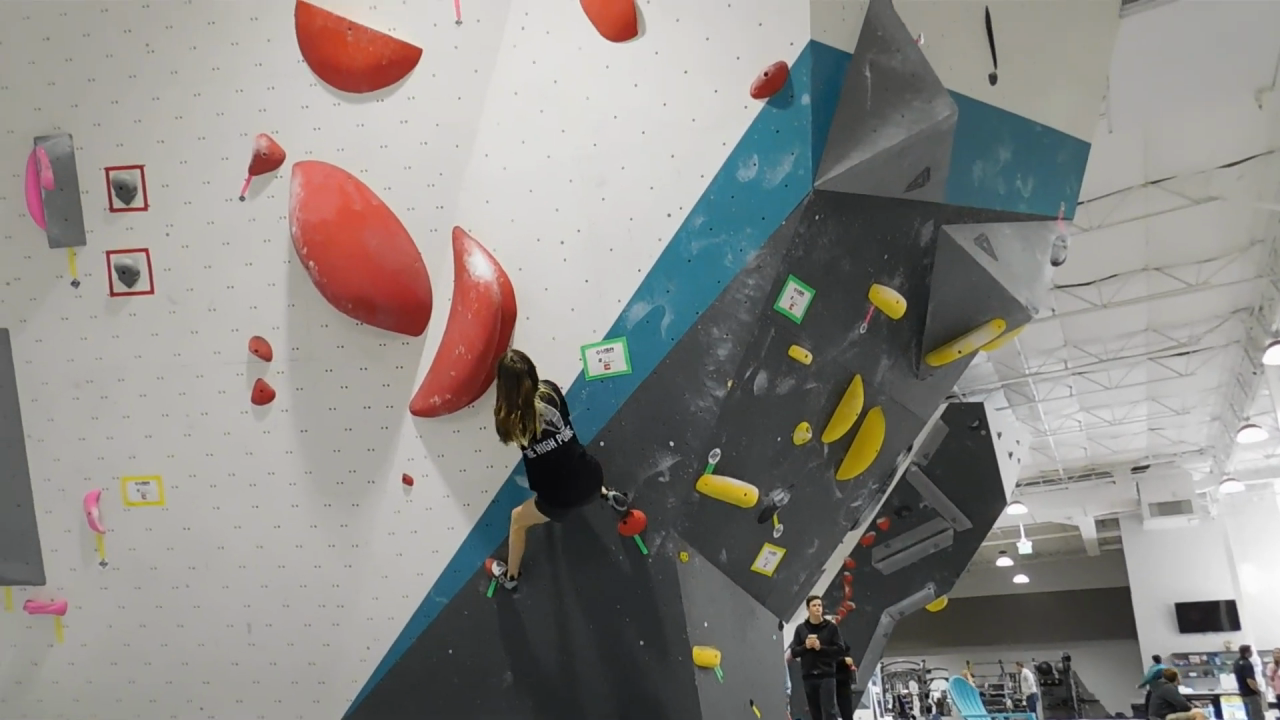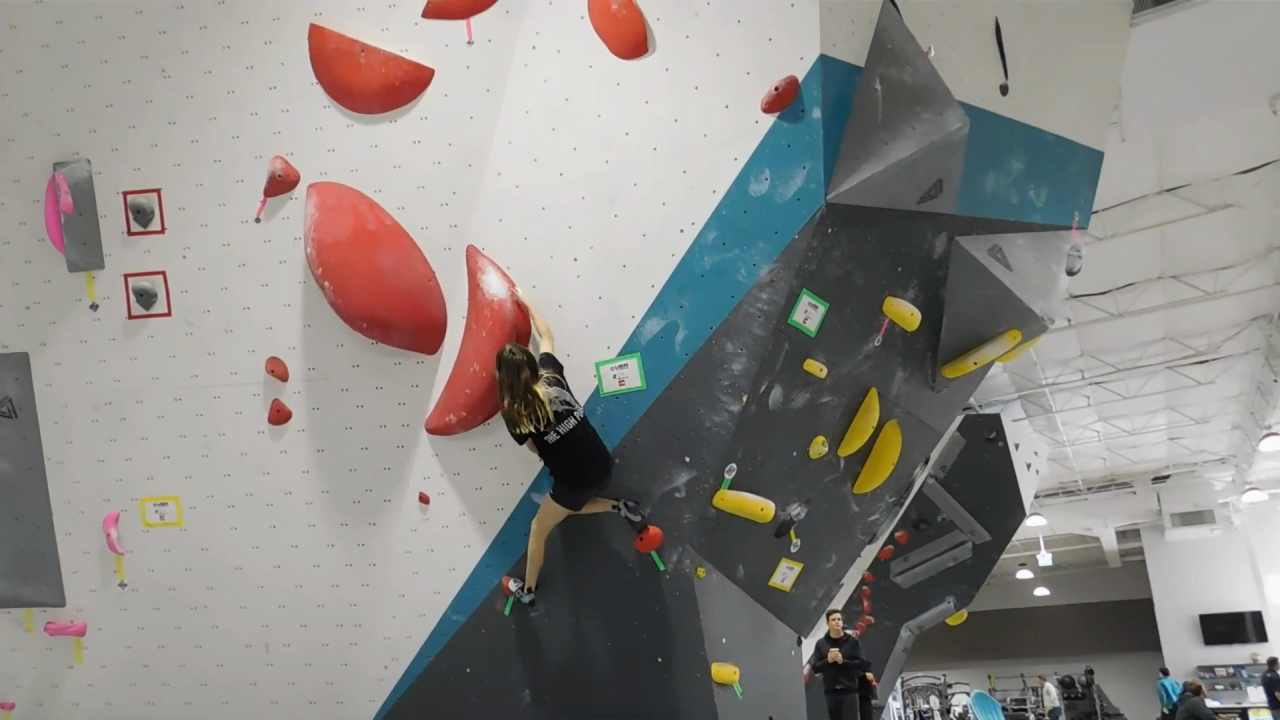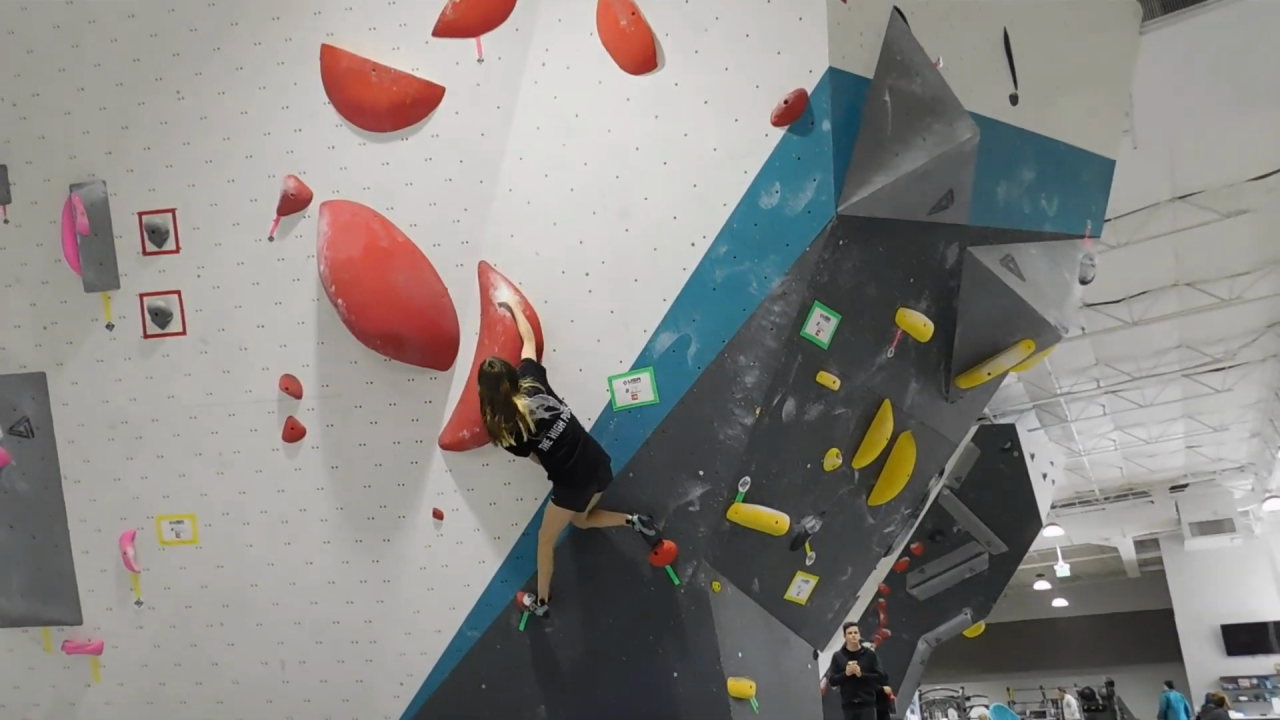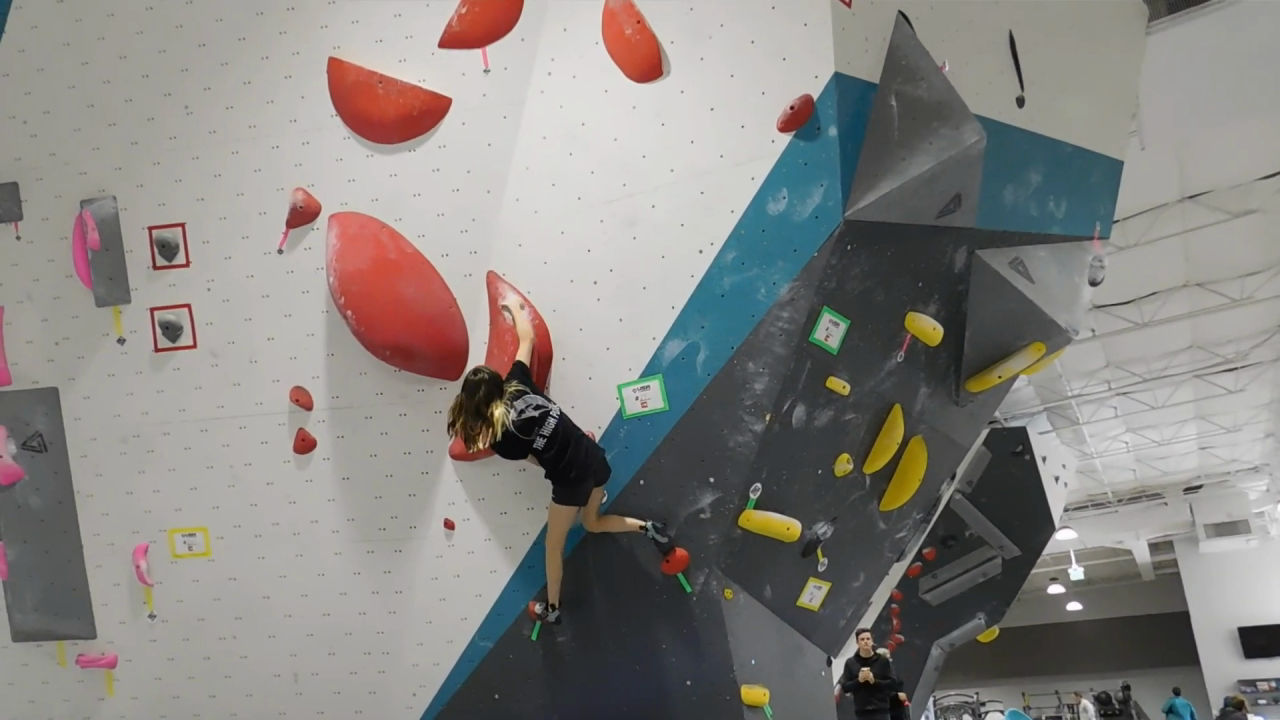
dt=0.4s
person 1, frame 1
left shoulder: (505, 419)
right shoulder: (549, 391)
left hip: (558, 498)
right hip: (591, 476)
left knee: (518, 520)
left ankle: (509, 576)
right ankle: (608, 495)
person 1, frame 2
left shoulder: (514, 413)
right shoulder: (550, 372)
left elbow: (535, 449)
right elbow: (547, 335)
right wrist: (526, 305)
left hip: (574, 481)
right hip: (602, 464)
left knee: (538, 529)
right knee: (572, 505)
left ankle: (527, 589)
right ankle: (621, 507)
person 1, frame 3
left shoulder: (505, 428)
right shoulder: (532, 380)
left elbow: (536, 458)
right elbow: (530, 340)
right wrist: (515, 308)
left hip: (572, 483)
right hip: (599, 463)
left knee: (546, 541)
right knee: (581, 520)
left ankle: (540, 601)
right ankle: (635, 520)
person 1, frame 4
left shoulder: (496, 435)
right shoulder: (517, 385)
left elbow: (532, 458)
right elbow: (527, 339)
right wrist: (516, 309)
left hip: (570, 480)
right hip: (594, 458)
left knee: (554, 546)
right knee: (592, 523)
left ankle: (550, 608)
right ankle: (647, 527)
